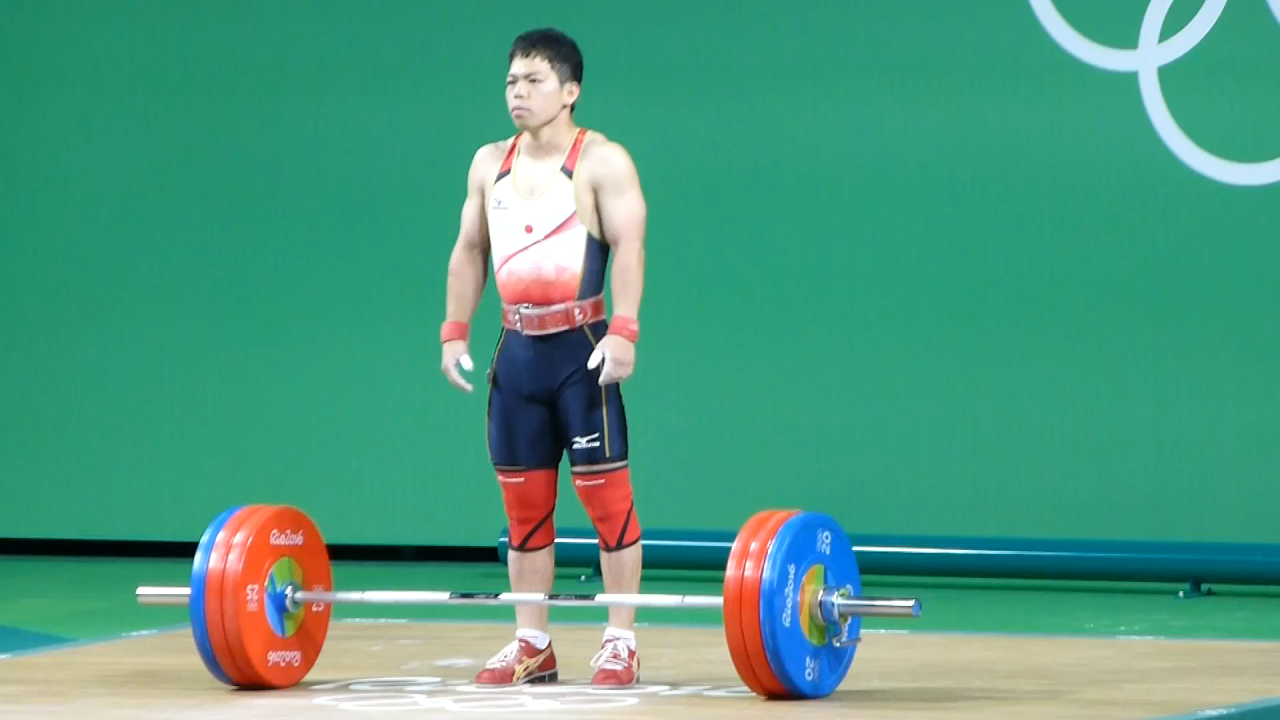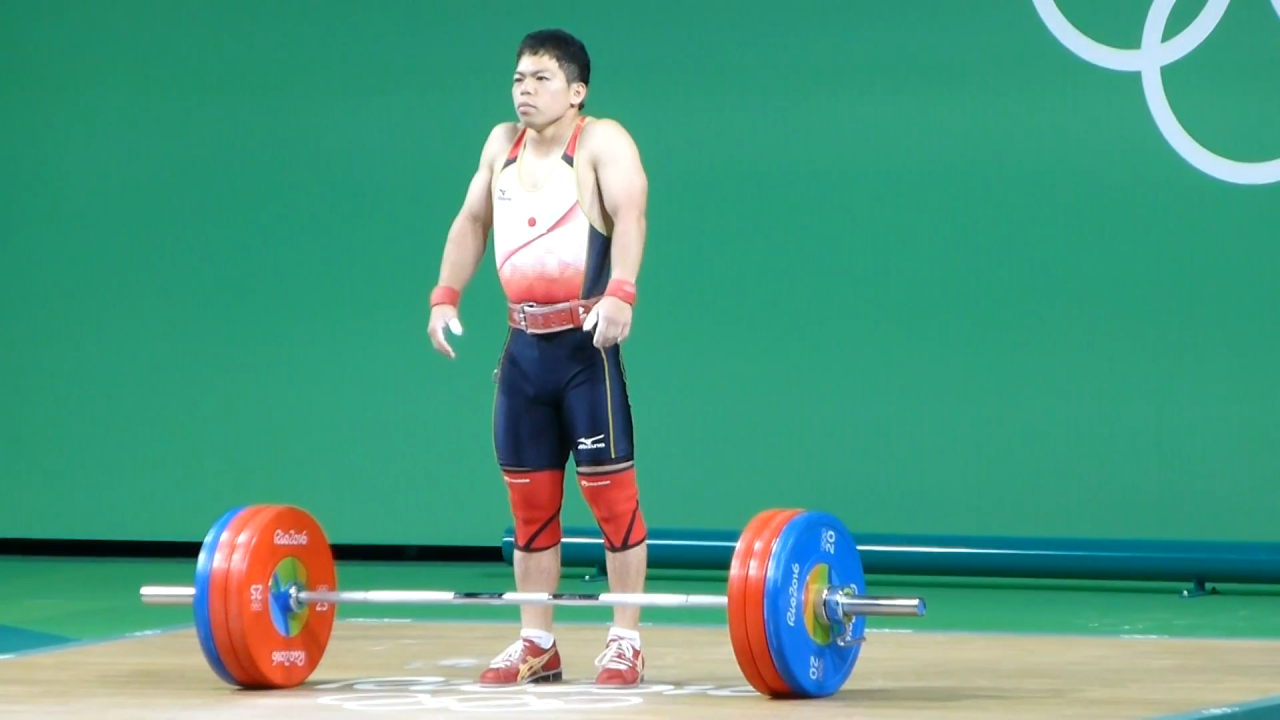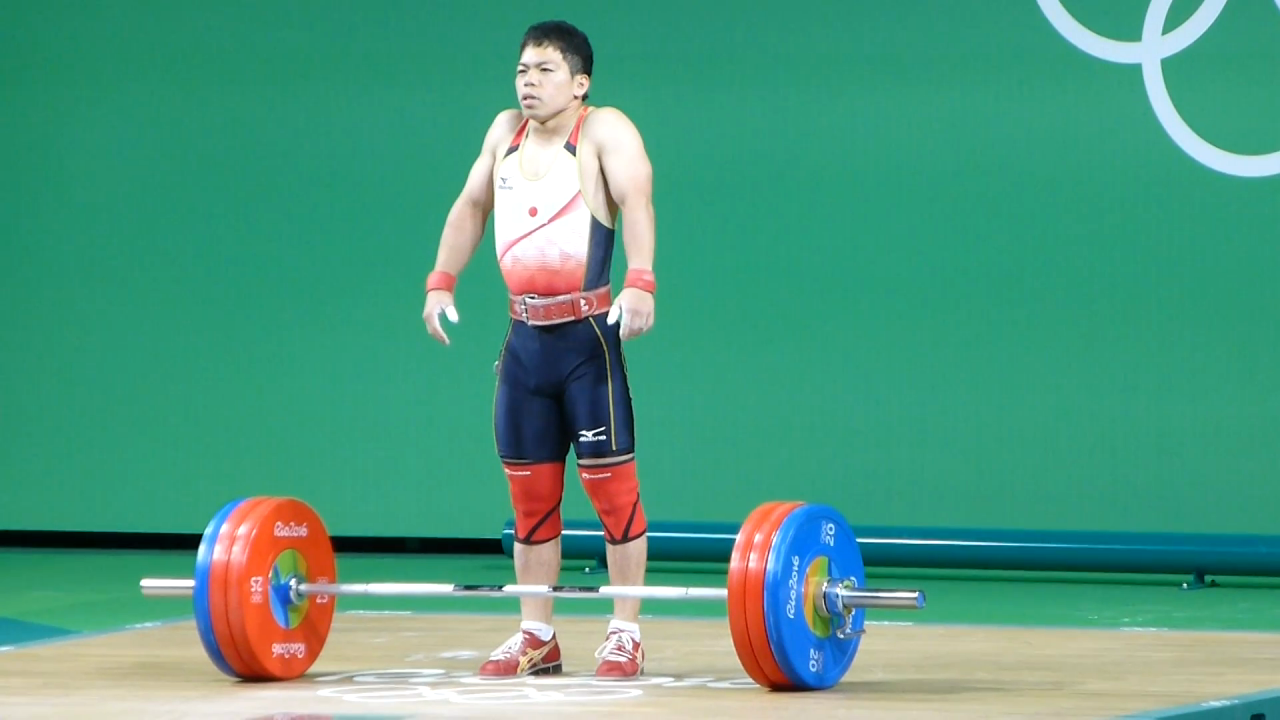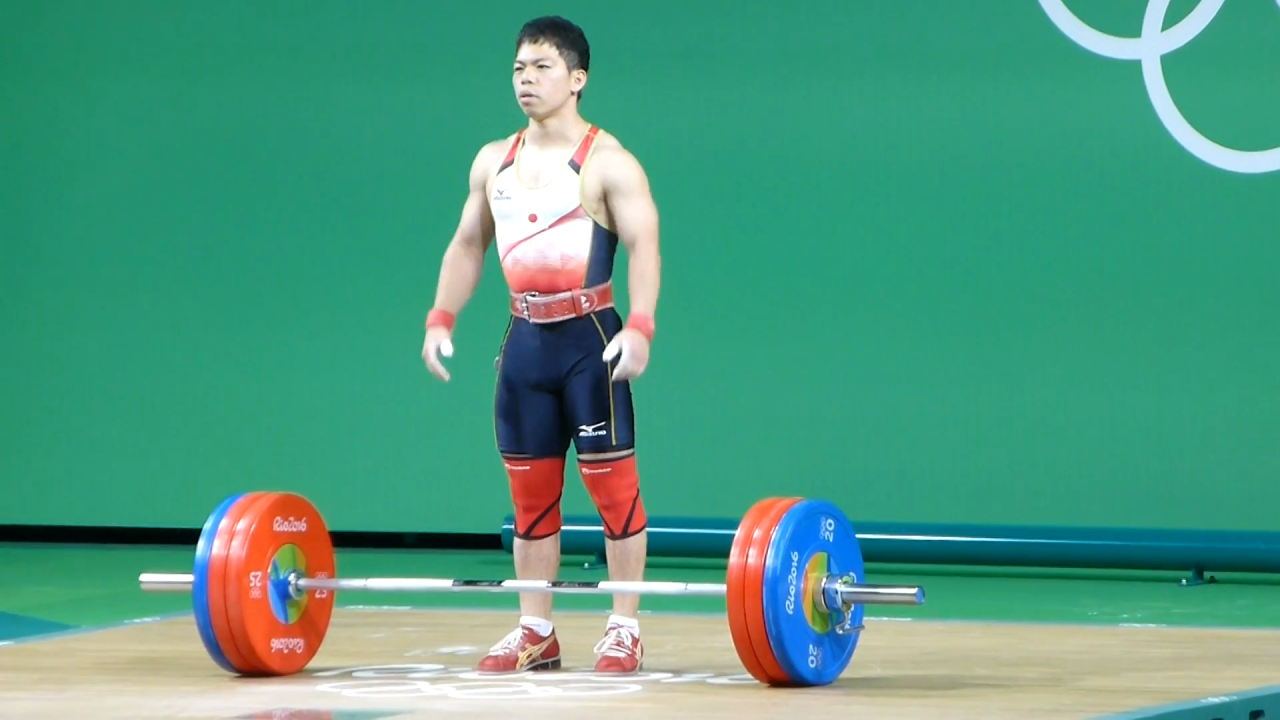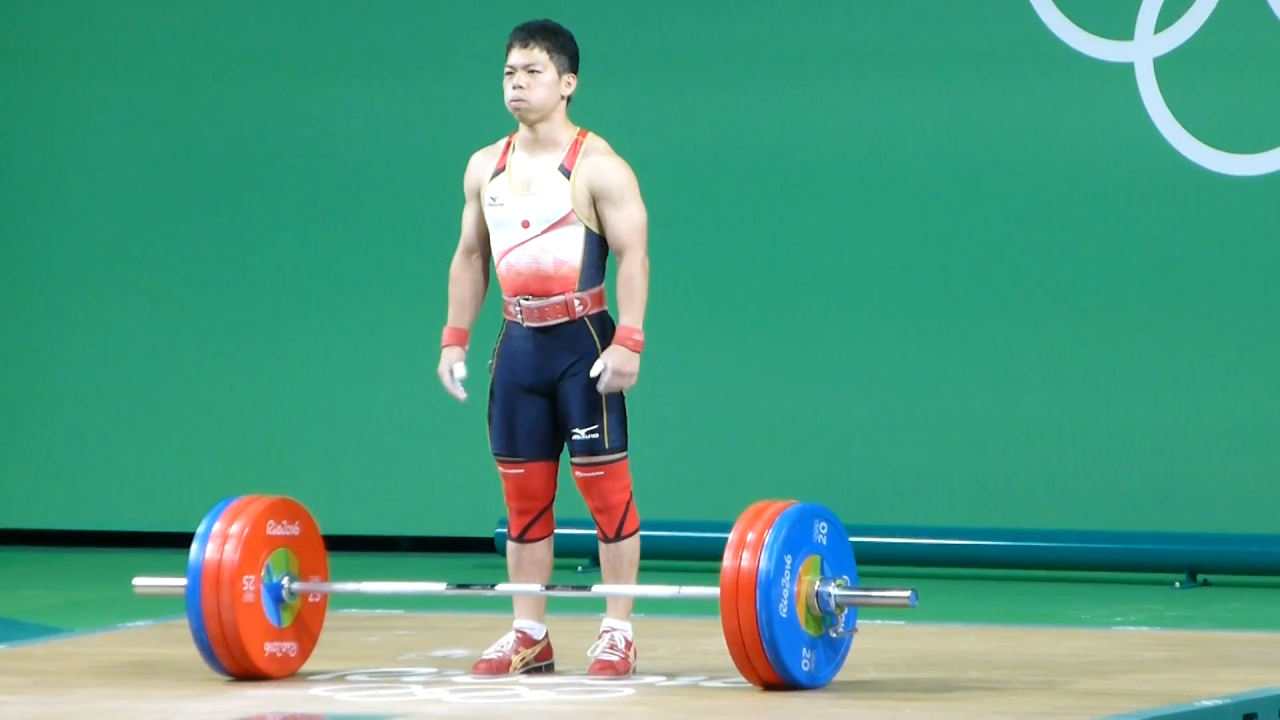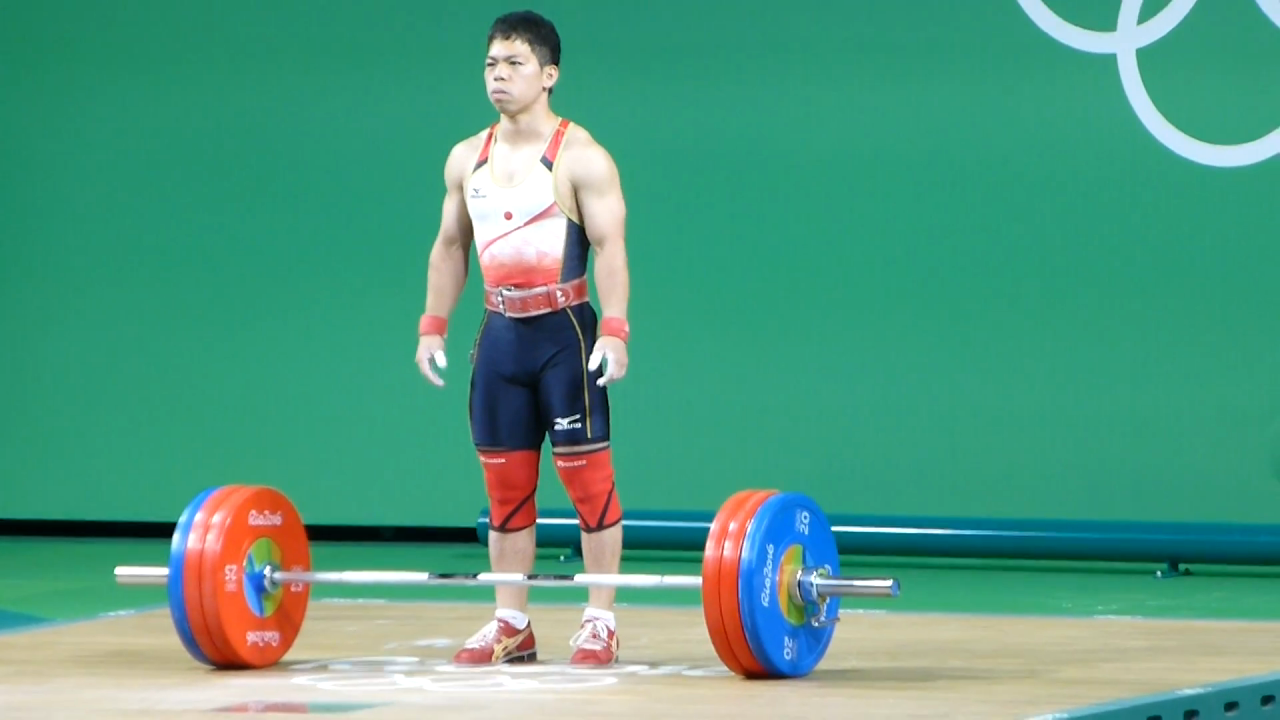
dt=0.3s
person 1, frame 1
left shoulder: (601, 158)
right shoulder: (489, 162)
left elbow: (628, 246)
right elbow: (469, 249)
left wrist: (623, 331)
right wrist: (455, 331)
left hip: (580, 348)
right hip: (516, 349)
left knee: (604, 493)
right knee: (523, 501)
left ankle: (620, 642)
right ankle: (531, 642)
person 1, frame 2
left shoulder: (603, 141)
right shoulder: (502, 144)
left elbow: (630, 216)
right elbow: (471, 221)
left wrist: (620, 292)
right wrist: (445, 297)
left hip: (584, 348)
right hip: (522, 346)
left knee: (611, 493)
right knee: (529, 501)
left ankle: (625, 642)
right ankle: (536, 642)
person 1, frame 3
left shoulder: (605, 130)
right shoulder: (506, 131)
left elbow: (637, 202)
right elbow: (469, 206)
left wrist: (640, 282)
right wrist: (440, 282)
left hip: (587, 337)
right hip: (523, 339)
left knee: (611, 486)
right knee: (530, 494)
left ankle: (625, 634)
right ankle: (536, 635)
person 1, frame 4
left shoulder: (606, 158)
right shoulder: (494, 158)
left elbow: (644, 243)
right elbow: (469, 241)
left wrist: (639, 327)
right wrist: (440, 319)
left hip: (588, 336)
right hip: (524, 338)
left knee: (611, 482)
right knee: (530, 490)
left ankle: (624, 629)
right ankle: (536, 630)
person 1, frame 5
left shoulder: (598, 165)
right shoulder: (484, 166)
left elbow: (631, 256)
right elbow: (469, 257)
left wrist: (626, 341)
right wrist: (454, 339)
left hip: (581, 339)
right hip: (517, 343)
left knee: (604, 486)
right knee: (524, 493)
left ankle: (618, 631)
right ankle: (529, 633)
person 1, frame 6
left shoulder: (580, 155)
right shoulder: (466, 158)
left elbow: (609, 247)
right elbow: (450, 246)
left wrist: (614, 330)
right wrist: (432, 326)
left hip: (563, 330)
right hip: (499, 334)
left knee: (587, 477)
right knee: (505, 484)
left ankle: (600, 621)
right ankle: (511, 623)
